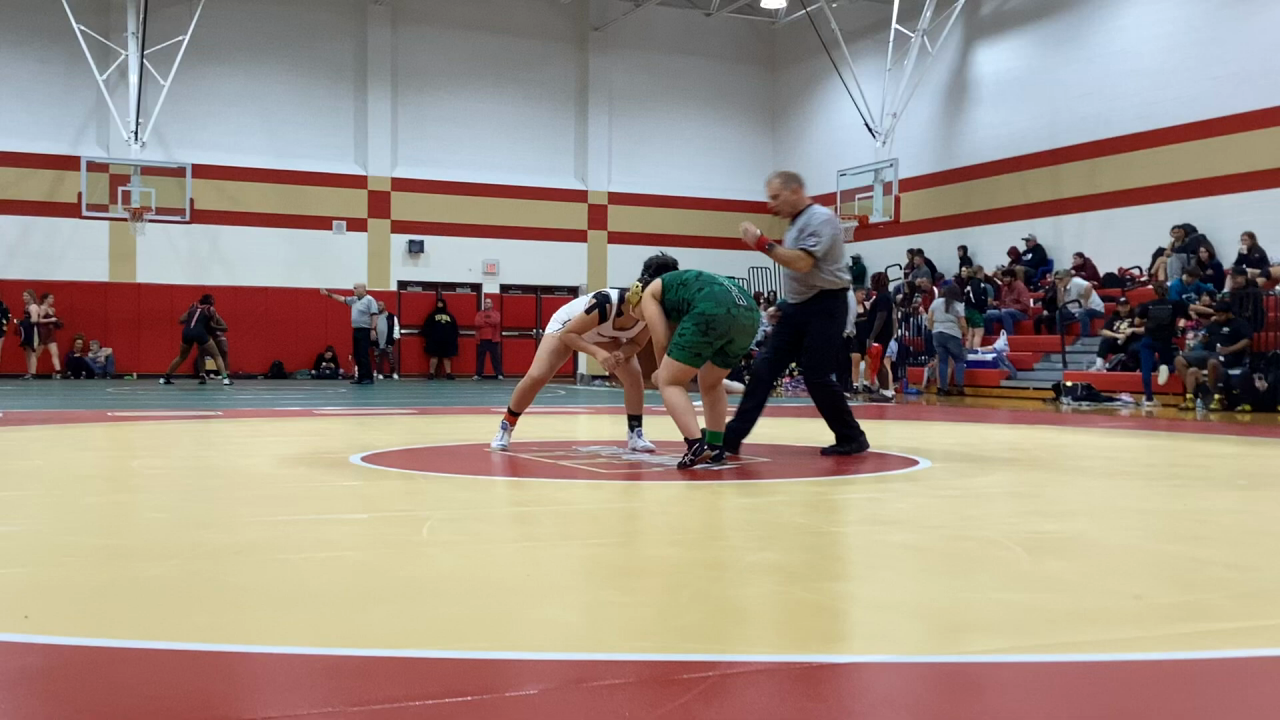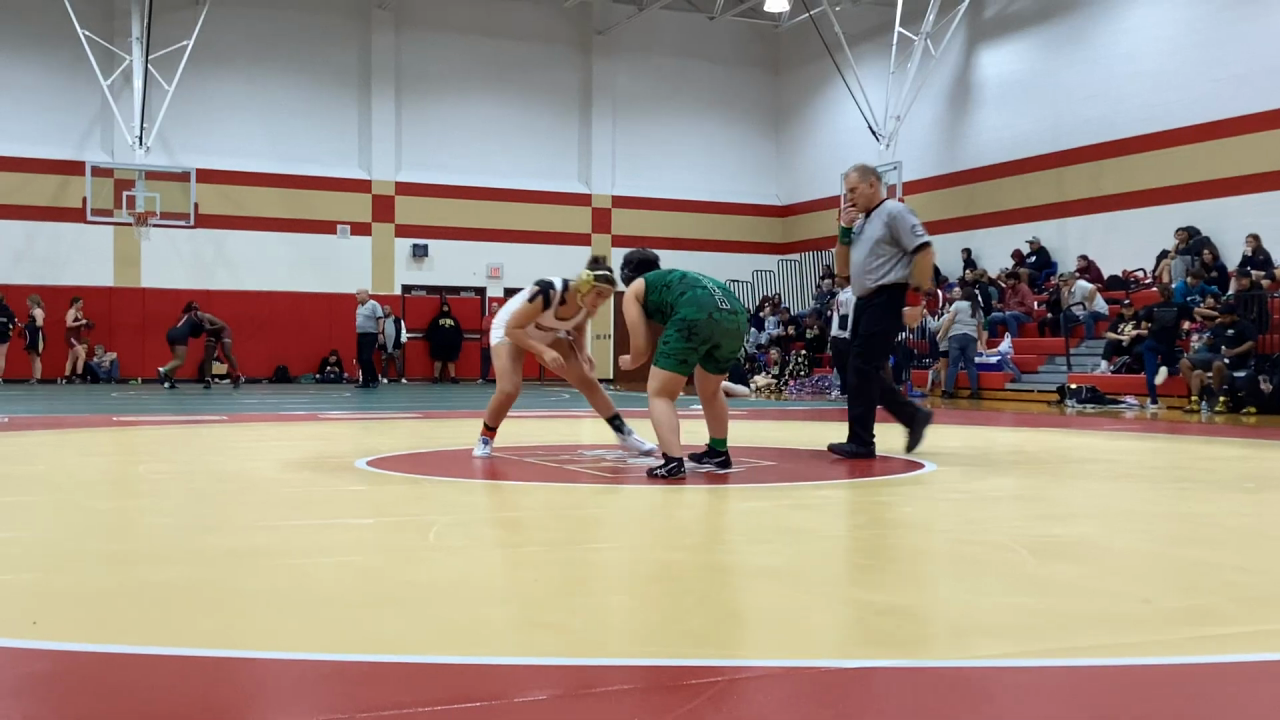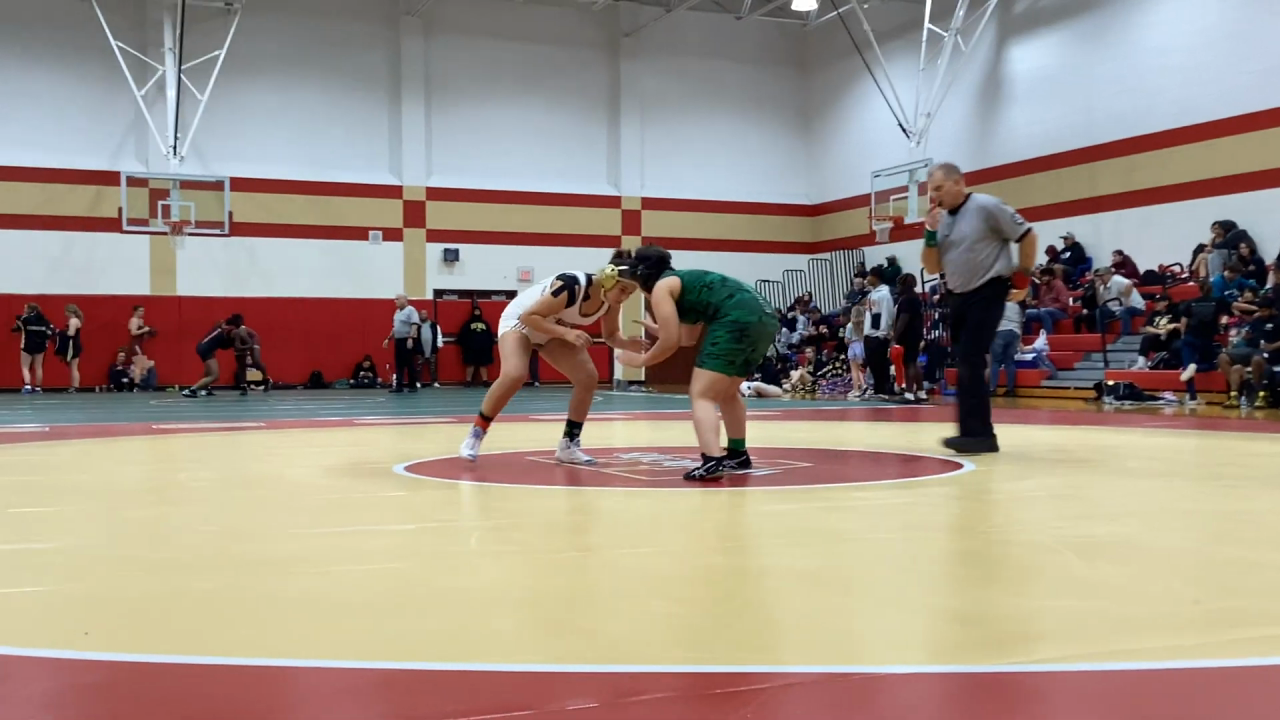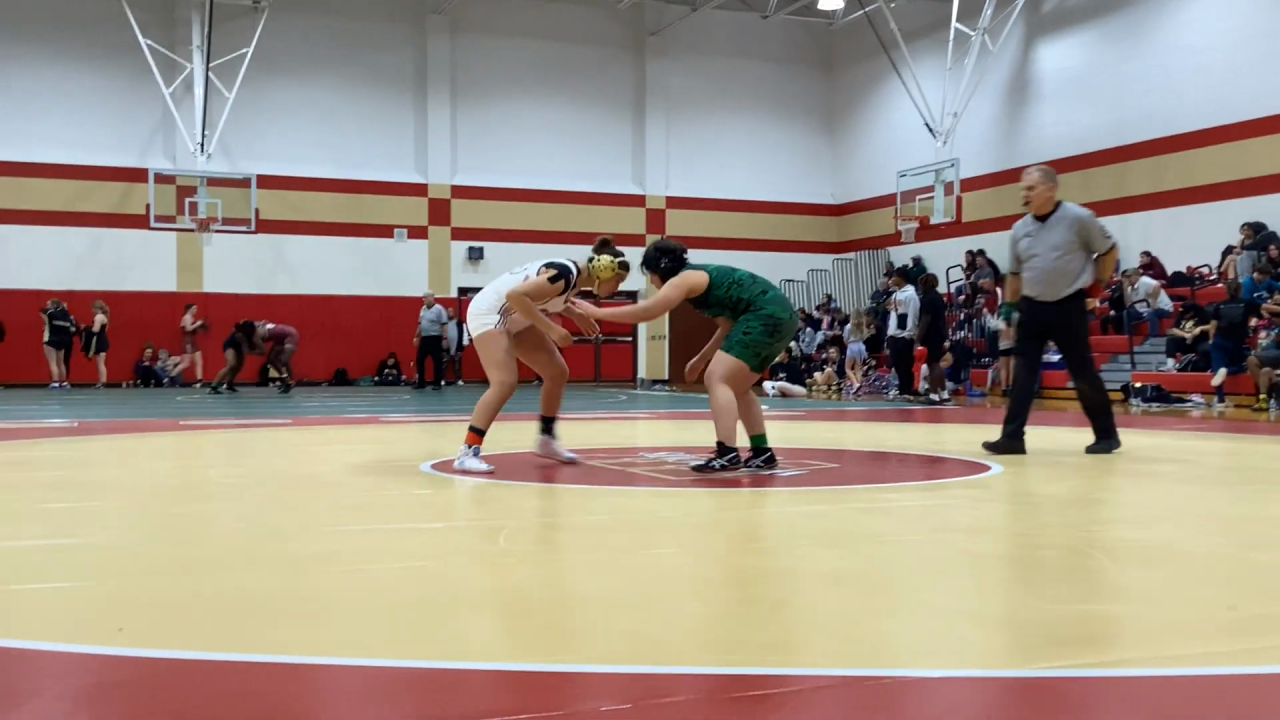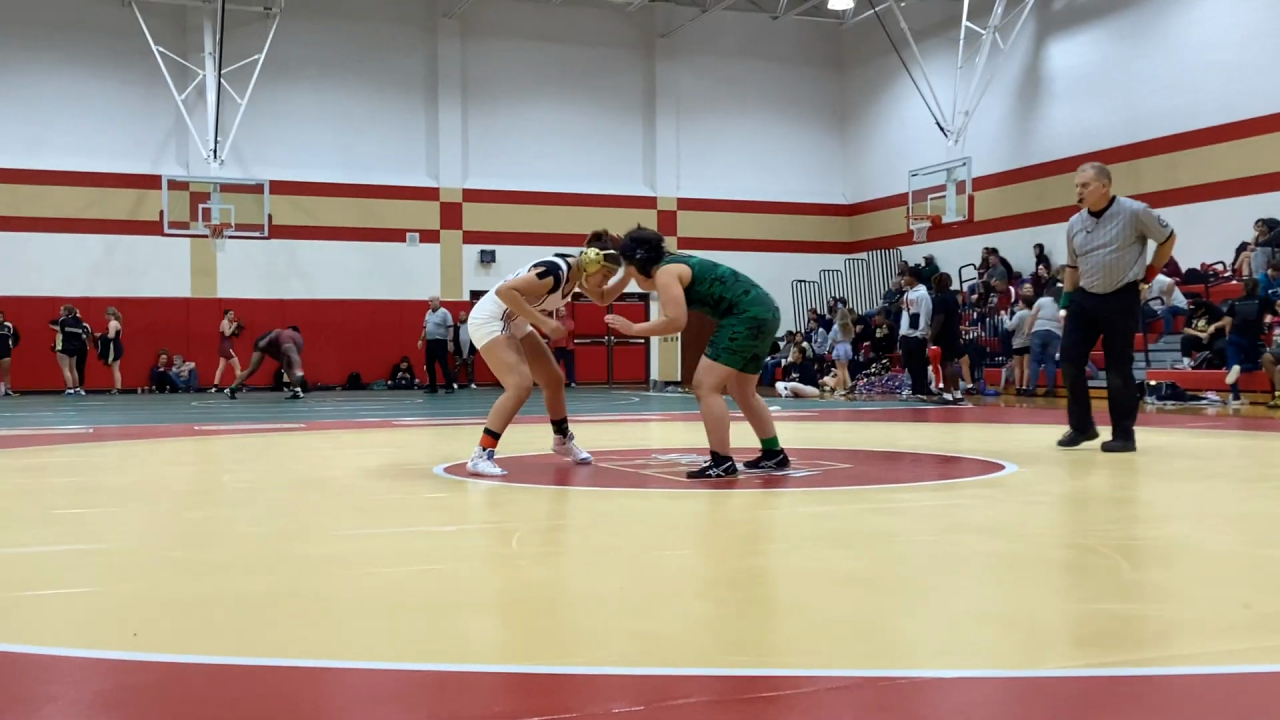
dt=0.4s
person 1, frame 1
left shoulder: (820, 218)
right shoulder: (795, 224)
left elbow: (800, 263)
left wrist: (762, 243)
right wrist: (782, 305)
left hip: (825, 306)
right hip: (798, 307)
left knee: (816, 375)
right knee: (764, 370)
left ankle: (851, 438)
right ankle: (732, 437)
person 1, frame 2
left shoulder: (894, 213)
right shoulder: (859, 222)
left elbow: (924, 252)
right elbow: (842, 270)
left wrist: (913, 298)
right wrist: (844, 231)
left hip: (886, 300)
right hip: (865, 302)
left knee: (862, 370)
right knee: (868, 371)
left ankle: (861, 441)
right ankle: (912, 415)
person 1, frame 3
left shoulder: (987, 207)
right shoulder: (939, 221)
left elbow: (1028, 237)
right elbow: (932, 268)
left wrist: (1021, 278)
right wrist: (930, 235)
left hip: (987, 294)
right hip: (958, 298)
left knee: (970, 361)
right knee: (967, 365)
left ankle: (975, 432)
right ankle: (983, 435)
person 1, frame 4
left shoulder: (1079, 218)
right shoulder: (1020, 229)
left elbow: (1109, 251)
right elbow: (1015, 273)
left wrist: (1096, 287)
right wrist: (1007, 309)
left hip: (1069, 307)
right hip: (1032, 308)
left knee: (1082, 374)
right knee: (1023, 371)
left ankle: (1106, 435)
right ankle: (1012, 437)
person 1, frame 5
left shoulder: (1135, 212)
right shoulder: (1075, 224)
left elbow: (1168, 239)
left wrist: (1150, 274)
right wrist: (1066, 301)
left hip: (1121, 299)
right hip: (1085, 299)
left knee: (1118, 367)
right knee: (1070, 360)
left ankle: (1123, 434)
right ankle: (1081, 426)
person 2, frame 1
left shoulder: (651, 290)
right shoulder: (690, 282)
left elbow: (662, 340)
left wrist: (660, 373)
left hip: (711, 313)
right hip: (747, 314)
left knee: (669, 382)
right knee: (710, 383)
left ankle: (697, 445)
right ankle: (715, 447)
person 2, frame 2
left shoulder: (633, 291)
right shoulder: (673, 280)
left elbow: (642, 347)
left wrist: (630, 362)
left hip: (695, 316)
right hip: (734, 315)
left knee: (659, 393)
right knee: (709, 390)
left ankle: (674, 462)
right ankle: (718, 453)
person 2, frame 3
left shoulder: (661, 288)
right shoulder: (688, 282)
left elbow: (670, 340)
right elbow: (690, 337)
left wrist: (642, 360)
right wrist: (655, 330)
left hip: (739, 320)
right hip: (763, 317)
left knee: (701, 395)
right knee: (725, 391)
left ankle: (711, 463)
right ankle: (738, 454)
person 2, frame 4
left shoulder: (684, 280)
right shoulder: (700, 277)
left elbow: (645, 312)
right elbow: (730, 322)
left wrist: (597, 312)
right wrist: (704, 357)
left hip: (767, 315)
right hip: (781, 315)
left knee: (717, 379)
right knee: (738, 387)
left ankle: (727, 453)
right ankle: (762, 453)
person 2, frame 5
left shoulder: (666, 272)
right shoulder: (673, 261)
left elbow: (675, 322)
right elbow: (651, 285)
left wrist: (632, 328)
left hip: (747, 316)
right hip: (763, 312)
left knee: (705, 386)
right knee: (743, 392)
left ankle: (723, 462)
right ankle: (774, 454)
person 3, frame 1
right shoulder: (605, 303)
left elbow: (636, 343)
right elbow: (567, 334)
left wrist: (622, 353)
right wrist: (596, 352)
left hip: (604, 336)
right hip: (567, 326)
left knee: (634, 374)
right knee: (537, 376)
left ankle: (635, 434)
right ankle: (506, 427)
person 3, frame 2
left shoulder: (590, 303)
right shoulder: (548, 292)
left elbow: (579, 328)
right elbow: (511, 329)
left wrist: (582, 352)
right wrist: (545, 351)
left hip: (547, 333)
right hip: (508, 329)
left knee: (586, 380)
right knee: (508, 389)
left ankle: (625, 435)
right ankle: (485, 439)
person 3, frame 3
left shoulder: (610, 301)
right shoulder: (572, 285)
left elbow: (612, 335)
right elbow: (529, 316)
left wrist: (630, 344)
right wrist: (566, 332)
left hip: (553, 329)
right hip: (520, 320)
left knee: (588, 378)
right knee: (513, 376)
left ankle: (569, 444)
right ankle: (475, 433)
person 3, frame 4
left shoulder: (576, 277)
right shoulder: (565, 275)
right elbow: (515, 296)
left wrist: (577, 314)
right wrist: (550, 328)
left hip: (512, 319)
right hip: (488, 312)
left knee: (558, 373)
right knee: (505, 383)
left ankle: (547, 440)
right ankle: (467, 453)
person 3, frame 5
left shoulder: (577, 271)
right shoulder: (555, 273)
left elbow: (603, 298)
right elbow: (503, 290)
left wrist: (626, 276)
right wrist: (541, 320)
left hip: (513, 325)
right hip: (489, 320)
left knee: (555, 380)
right knee: (519, 387)
left ankle: (563, 441)
right ankle: (481, 456)
